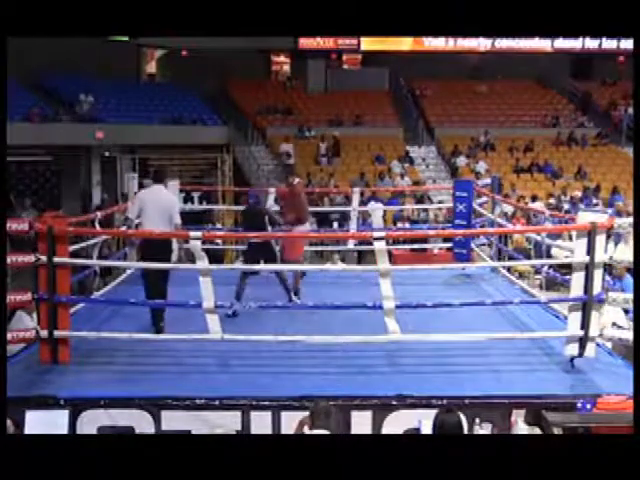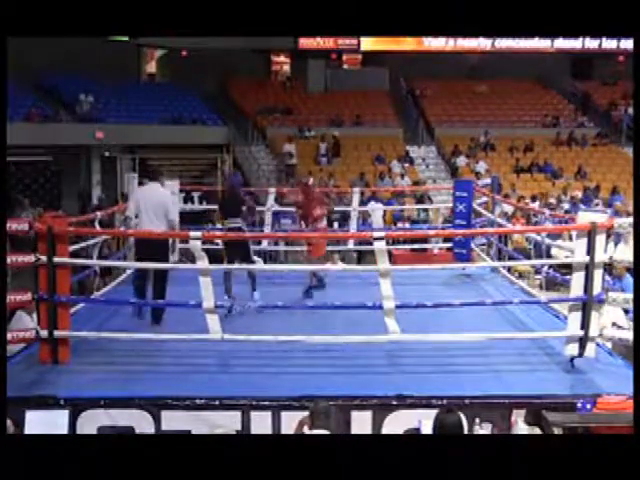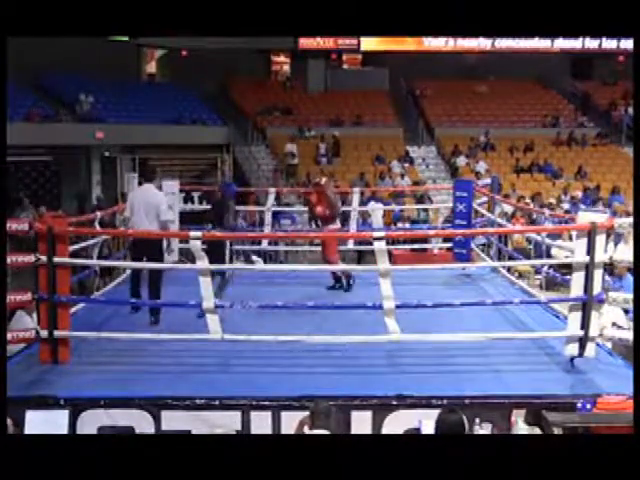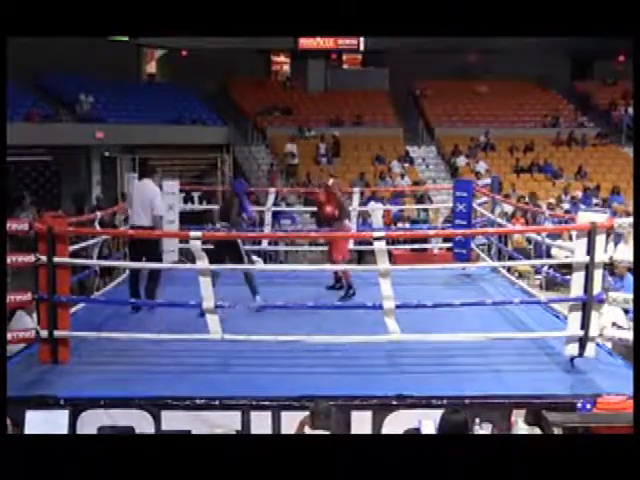
dt=0.3s
person 1, frame 1
left shoulder: (142, 195)
right shoulder: (171, 197)
left elbow: (130, 219)
right elbow: (177, 224)
left hip: (147, 241)
right hip: (164, 242)
left knee: (150, 280)
right knee: (161, 280)
left ankle: (158, 317)
right ankle: (158, 316)
person 1, frame 2
left shoulder: (138, 192)
right shoulder: (166, 194)
left elbow: (129, 218)
right elbow: (172, 221)
right wrist: (174, 241)
left hip: (143, 238)
right hip: (161, 239)
left knee: (141, 274)
right knee: (160, 278)
left ankle: (141, 305)
right ankle: (157, 315)
person 1, frame 3
left shoulder: (133, 194)
right shoulder: (158, 195)
left elbow: (127, 217)
right elbow: (164, 221)
right wrist: (169, 241)
left hip: (136, 236)
right hip: (153, 237)
left knee: (136, 271)
right knee: (155, 275)
left ankle: (135, 304)
right ankle: (154, 313)
person 1, frame 4
left shoulder: (134, 188)
right shoulder: (154, 189)
right elbow: (157, 216)
right wrist: (160, 237)
left hip: (134, 230)
right hip: (149, 231)
left knee: (134, 268)
right knee: (155, 266)
left ankle: (135, 303)
right ankle: (150, 296)
person 2, frame 1
left shoulder: (245, 213)
right shoulder: (262, 210)
right elbow: (278, 222)
left hip: (253, 245)
right hip: (265, 244)
left knee: (244, 277)
right knee: (278, 272)
left ankle: (236, 305)
right ankle: (291, 297)
person 2, frame 2
left shoulder: (223, 199)
right shoulder: (238, 195)
right elbow: (252, 208)
left hip: (227, 231)
right hip: (239, 229)
left knee: (228, 266)
right knee: (250, 263)
left ankle: (229, 298)
right ankle: (254, 291)
person 2, frame 3
left shoulder: (215, 202)
right shoulder: (229, 204)
right elbow: (227, 225)
left hip: (212, 239)
right hip: (221, 240)
left knee: (212, 273)
right knee: (225, 275)
person 2, frame 4
left shoulder: (229, 199)
right shoulder: (235, 200)
right elbow: (233, 220)
right wrist: (245, 220)
left knee: (215, 269)
right ankle: (256, 298)
person 3, frame 1
left shoulder: (300, 197)
right shoulder: (287, 194)
left elbow: (305, 215)
left wrist: (290, 219)
left hip: (300, 230)
right hip: (291, 230)
left knee: (295, 261)
right knee: (285, 258)
left ankle: (295, 291)
right ankle: (299, 272)
person 3, frame 2
left shoulder: (317, 196)
right shoulder: (303, 198)
left elbow: (328, 207)
right elbow: (301, 214)
left wrist: (323, 212)
left hip: (319, 228)
right hip: (311, 228)
left knee: (314, 258)
right knee: (314, 257)
left ankle: (310, 286)
right ankle: (319, 281)
person 3, frame 3
left shoulder: (329, 197)
right shoulder: (318, 197)
left elbow: (337, 212)
right elbow: (313, 214)
left wrist: (325, 213)
right wrist: (312, 205)
left hip: (332, 230)
right hip: (326, 230)
left knee: (332, 258)
right knee: (326, 257)
left ankle: (348, 276)
right ankle: (338, 281)
person 3, frame 4
left shoulder: (337, 198)
right shoulder: (328, 198)
left elbow: (346, 214)
right elbow: (321, 216)
left wrist: (335, 213)
right wrist: (320, 204)
left hip: (341, 230)
right hip: (334, 230)
left knee: (338, 259)
right knee: (332, 257)
left ankle: (350, 288)
right ankle: (338, 281)
